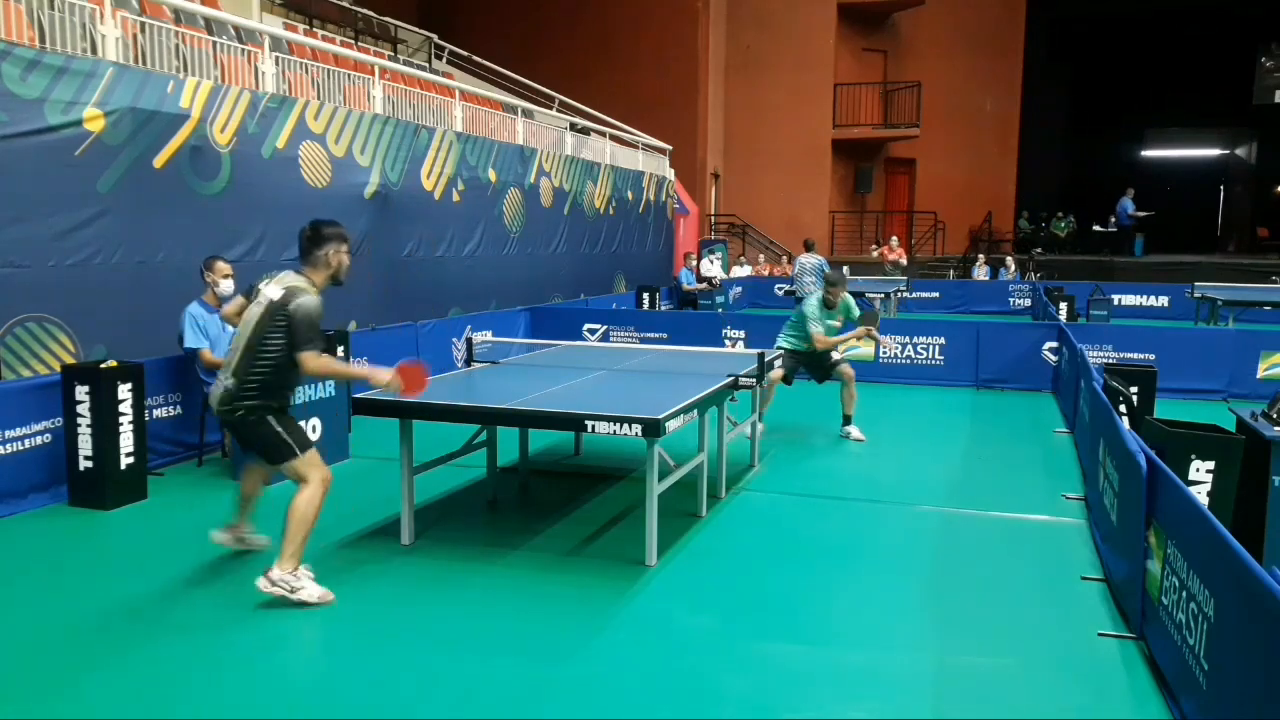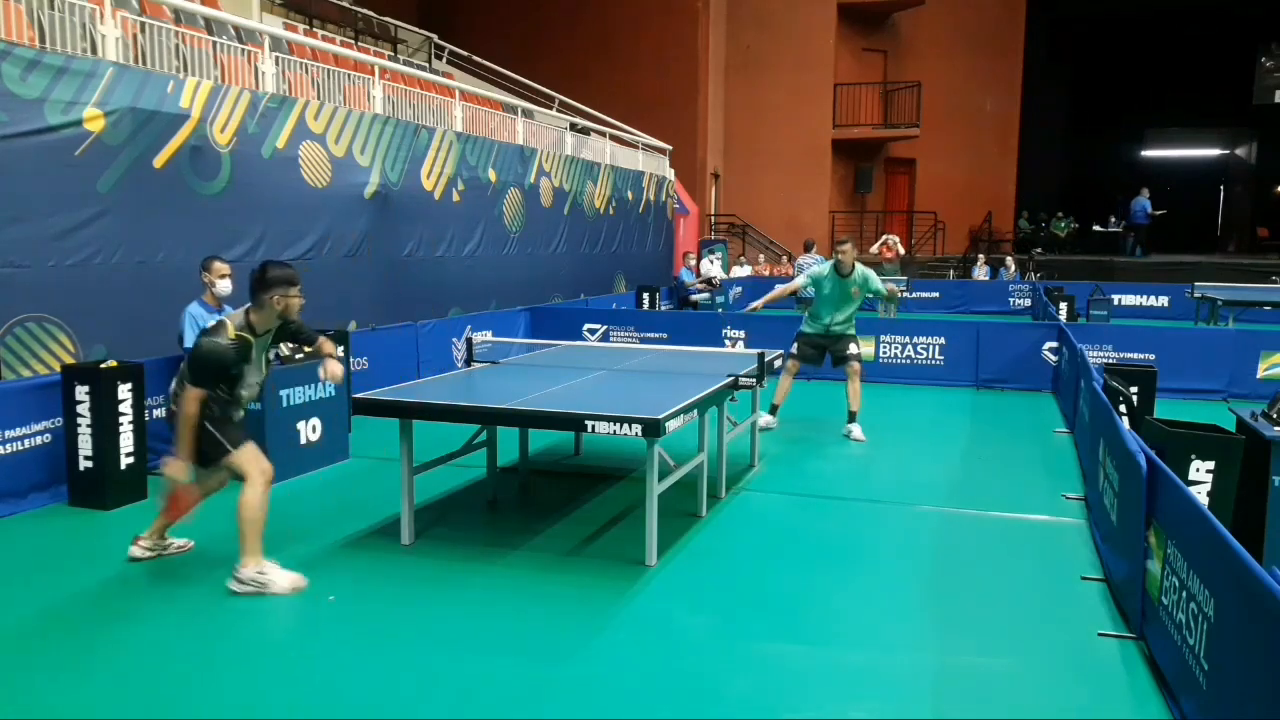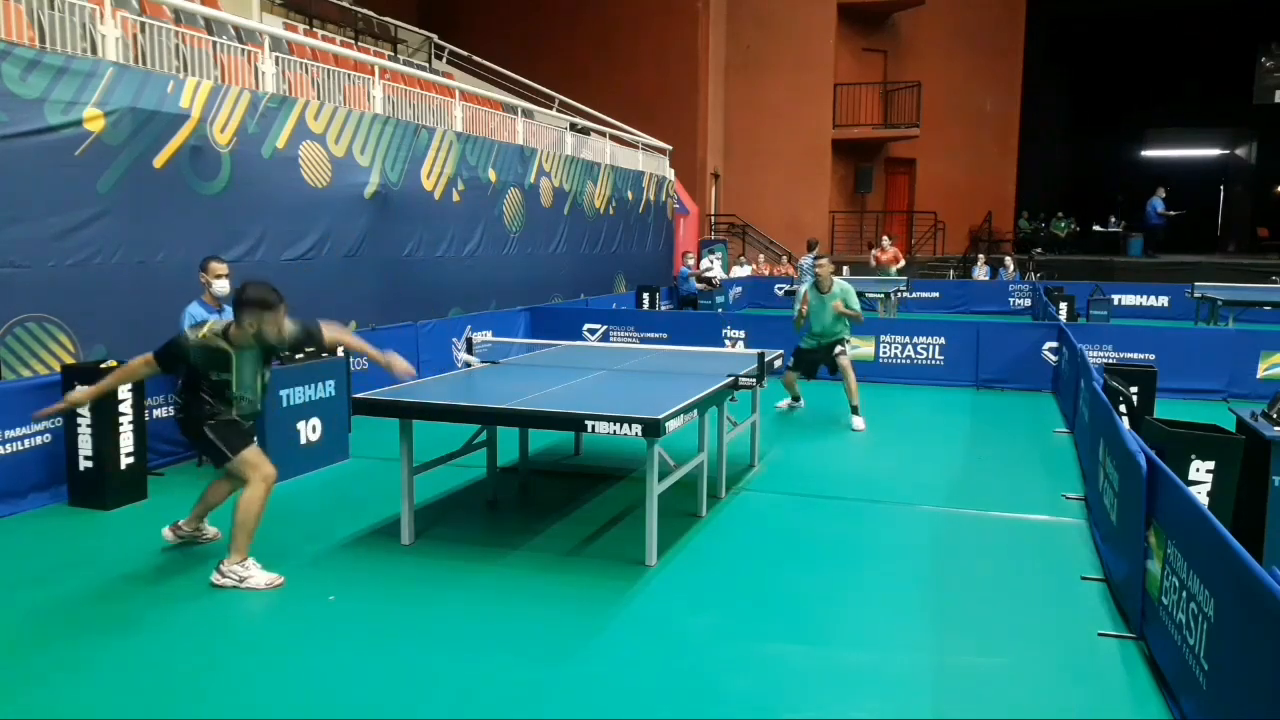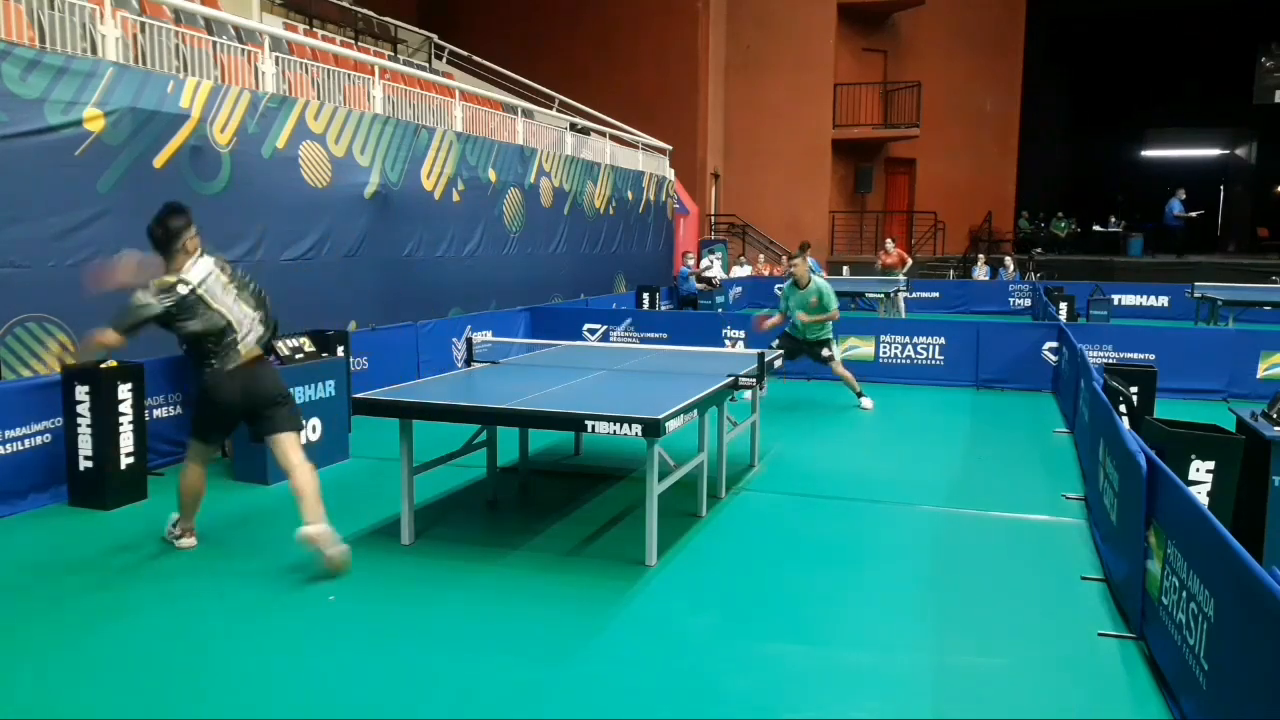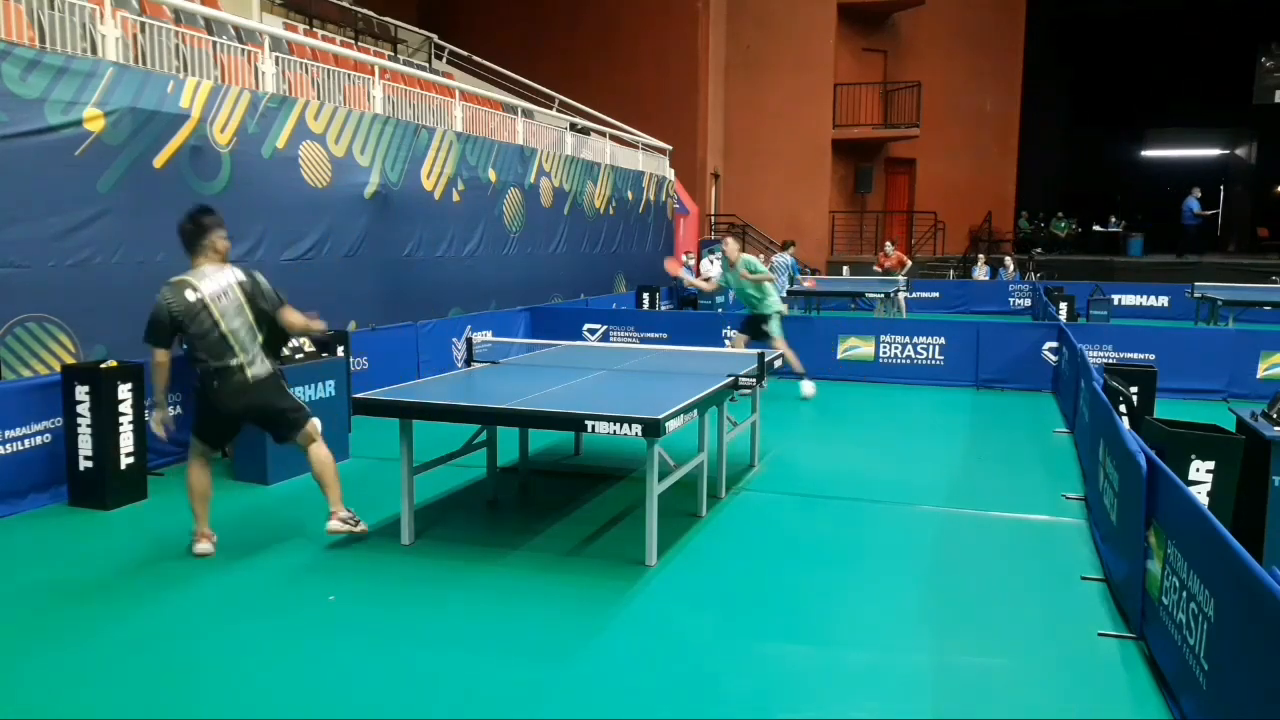
dt=0.4s
person 1, frame 1
left shoulder: (277, 281)
right shoulder: (306, 298)
left elbow: (230, 312)
right elbow: (310, 362)
right wrist: (368, 374)
left hip: (230, 395)
right hip: (252, 404)
left knee: (264, 460)
right knee: (316, 478)
left ankle: (239, 529)
right ankle: (284, 573)
person 1, frame 2
left shoulder: (283, 322)
right shoulder: (221, 343)
left elbow: (322, 343)
right elbow: (191, 399)
left wrist: (331, 361)
right wrist: (181, 456)
left hip: (220, 412)
right hip: (197, 414)
left knee: (211, 477)
right knee: (259, 472)
left ankle: (150, 540)
right ankle: (252, 568)
person 1, frame 3
left shoulder: (279, 331)
right shoulder: (197, 345)
left elbow: (333, 333)
right elbow: (147, 363)
left wrist: (383, 357)
right wrist: (95, 390)
left hip: (238, 415)
right hip: (202, 418)
left knee: (240, 475)
right knee: (262, 475)
left ankle: (189, 526)
right ankle: (234, 567)
person 1, frame 4
left shoulder: (156, 295)
right shoulder: (212, 263)
left elbow: (108, 340)
left wrist: (83, 350)
left hip: (219, 383)
right hip: (260, 373)
left knee: (199, 456)
right knee: (292, 456)
left ankle: (185, 527)
right ankle: (316, 524)
person 1, frame 5
left shoulder: (170, 296)
right shoulder: (247, 278)
left elbow: (160, 359)
right elbow: (291, 322)
left wrist: (159, 405)
right wrist: (315, 327)
left hip: (219, 393)
right hip: (265, 385)
left knee: (198, 457)
right knee: (313, 439)
left ankle: (203, 534)
right ankle: (340, 515)
person 2, frame 1
left shoulder: (847, 301)
right shoulder: (811, 305)
left elbow: (857, 321)
right elbow: (819, 344)
left wrist: (876, 336)
right wrist: (852, 335)
left hip: (820, 348)
right hip: (792, 345)
left knee: (848, 374)
right knee: (773, 378)
left ankle: (847, 425)
right ankle: (759, 422)
person 2, frame 2
left shoulder: (865, 275)
right shoulder: (820, 271)
left elbow: (888, 296)
right elbow: (791, 286)
left wrist: (893, 292)
right wrist: (763, 300)
left hip: (842, 331)
right hip: (812, 329)
left knee: (854, 369)
right knee: (790, 368)
left ankle: (852, 423)
right ankle: (771, 416)
person 2, frame 3
left shoulder: (844, 288)
right shoulder: (804, 292)
left elbow: (859, 317)
right elbow: (797, 326)
left wrist: (843, 311)
right wrist: (801, 315)
left hip: (835, 339)
right hip: (809, 342)
left knee: (845, 366)
right knee: (788, 378)
left ankle: (856, 415)
right ankle: (796, 400)
person 2, frame 4
left shoulder: (821, 286)
right shoulder: (788, 288)
left elbow: (834, 315)
right elbow: (782, 316)
left wrist: (810, 319)
right wrist: (768, 323)
left hip: (820, 336)
right hip: (795, 334)
left knee: (838, 371)
left ankle: (861, 395)
person 2, frame 5
left shoulder: (748, 260)
right shoulder: (727, 271)
left elbow: (771, 278)
right elbow: (709, 287)
left wrist: (751, 277)
right wrist: (684, 278)
left hip: (769, 308)
right hip: (754, 313)
left knee: (778, 345)
right knee: (737, 344)
left ankle: (804, 379)
